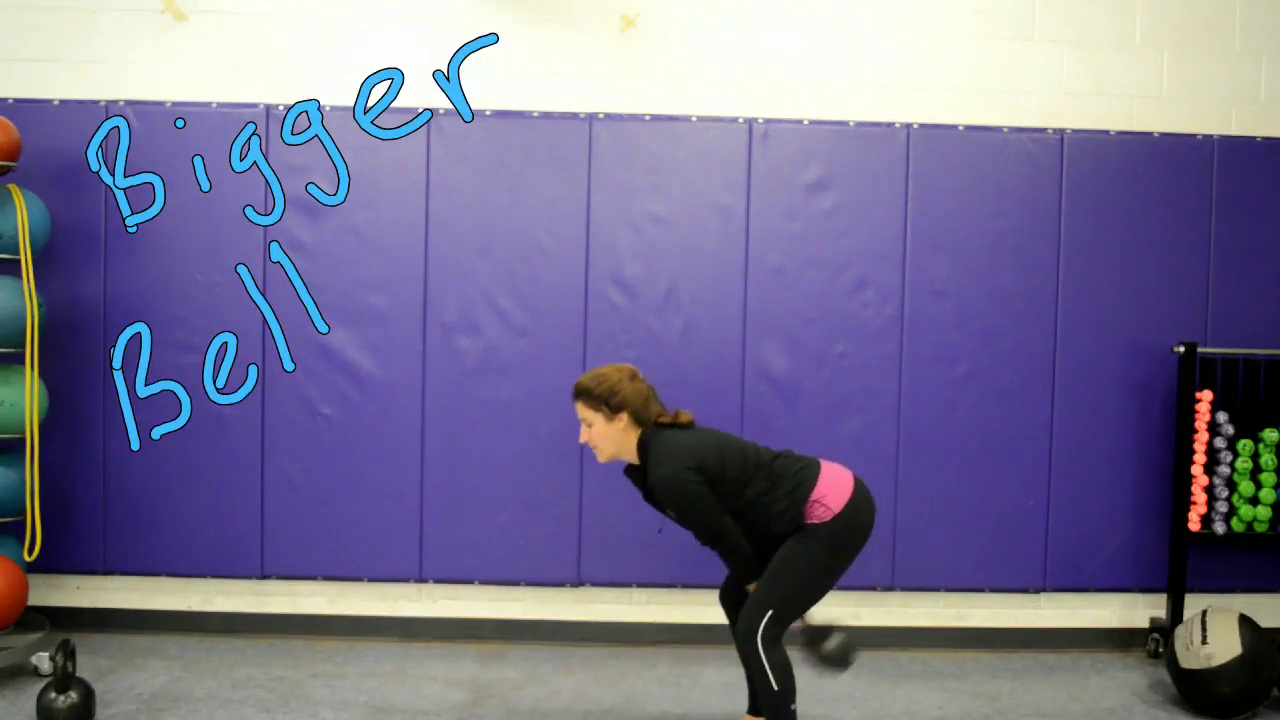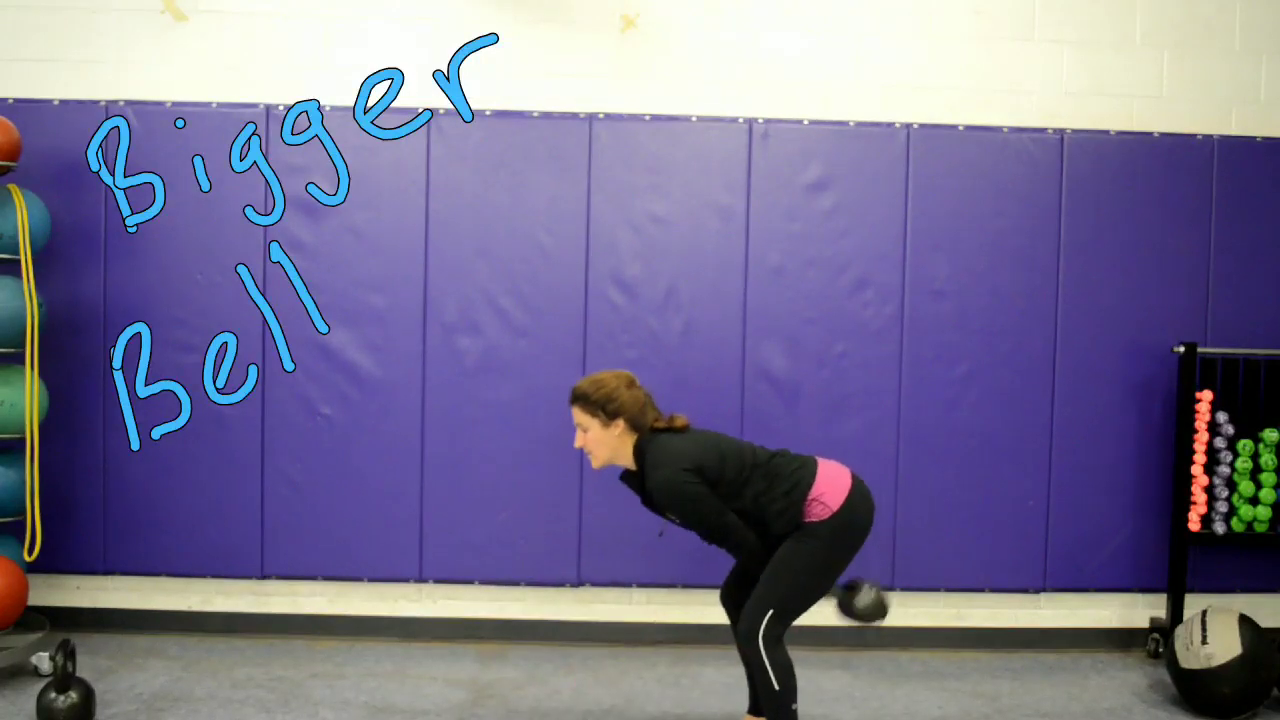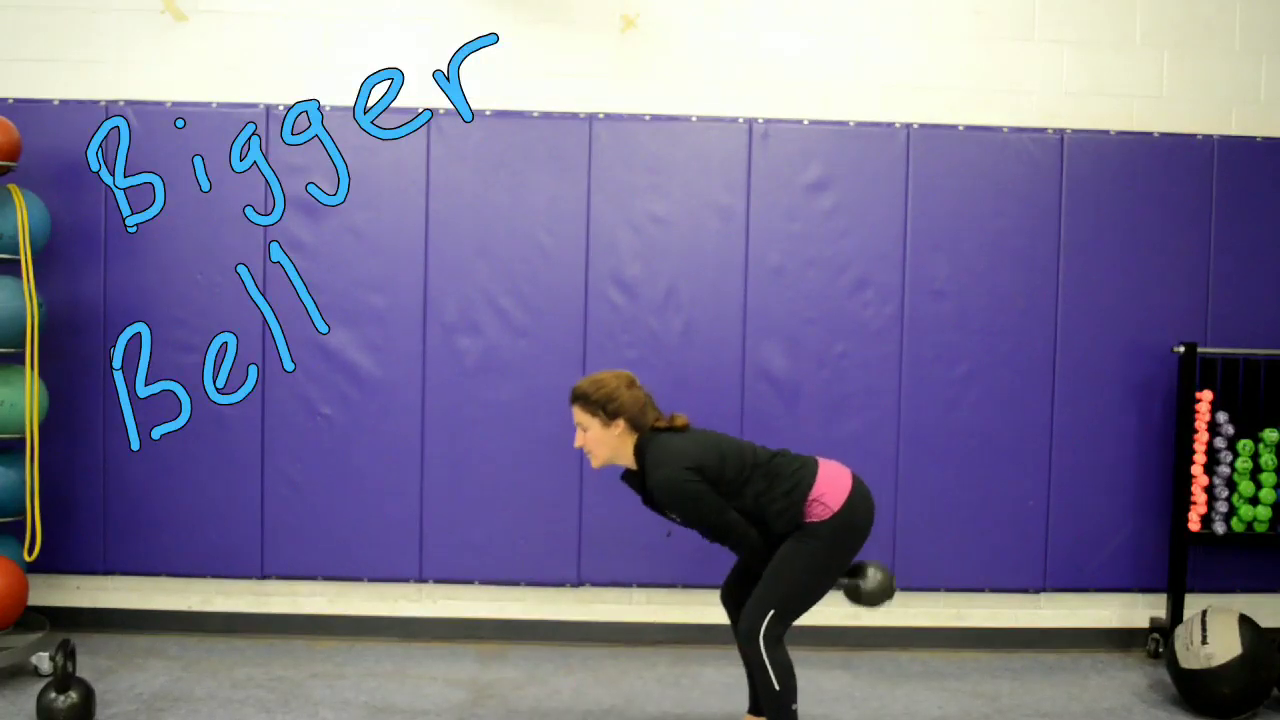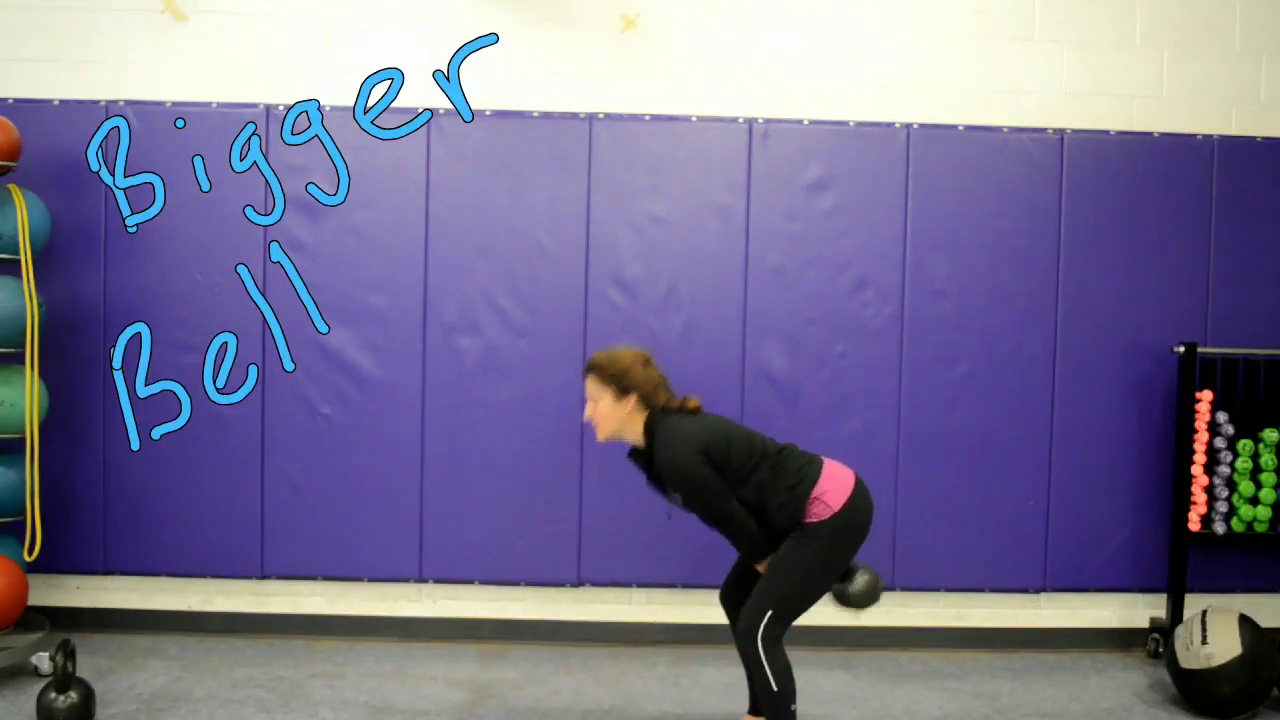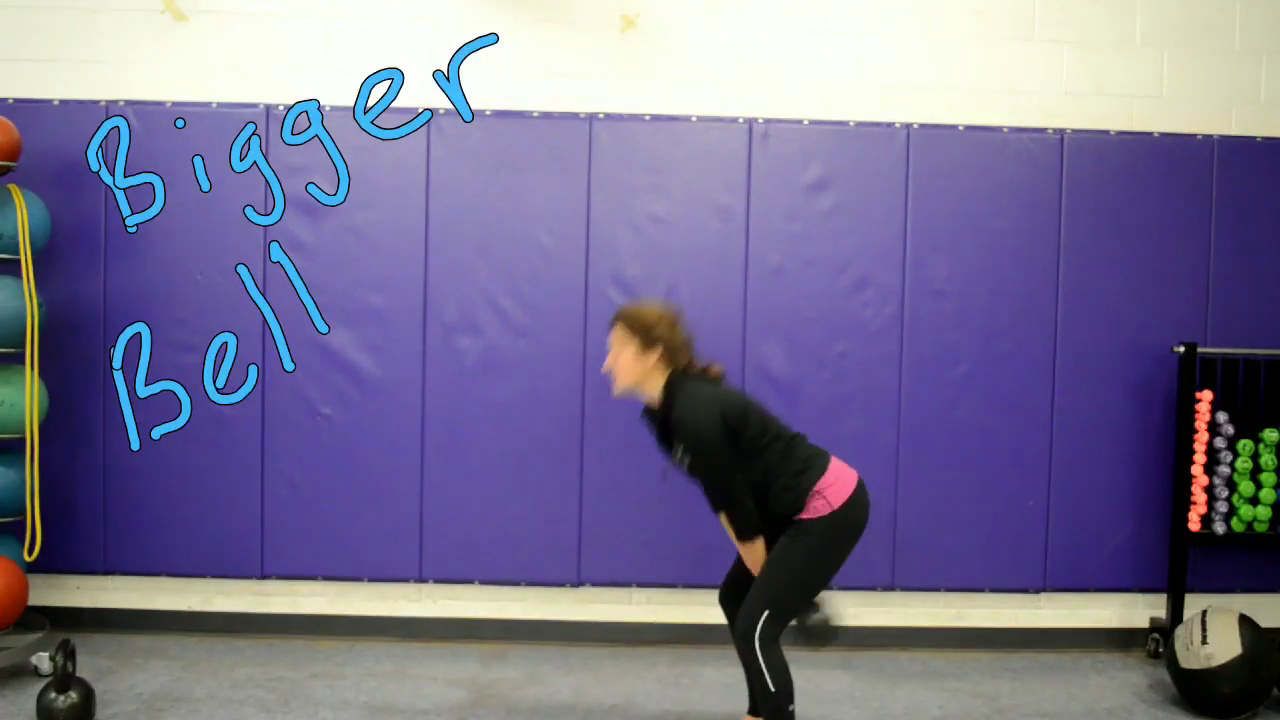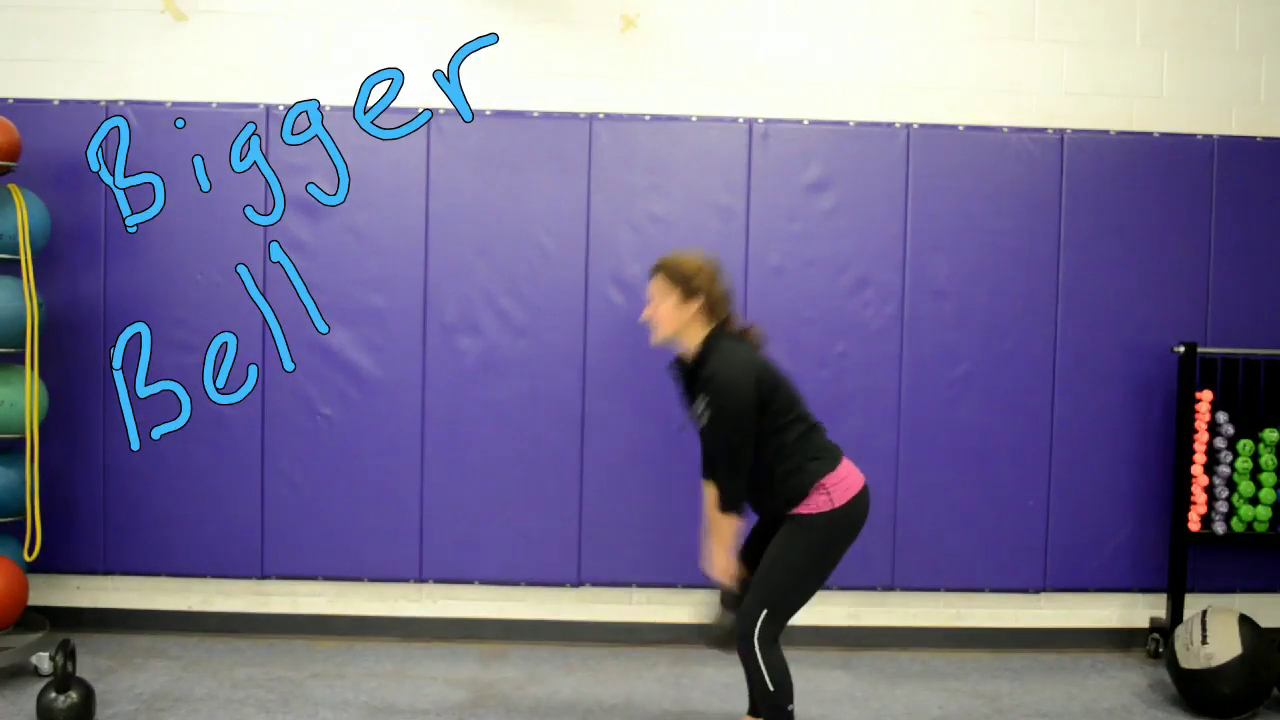
dt=0.1s
person 1, frame 1
left shoulder: (671, 470)
right shoulder: (657, 454)
left elbow: (730, 544)
right elbow: (724, 536)
left wrist: (763, 595)
right wrist: (761, 592)
left hip: (835, 512)
right hip: (814, 505)
left knee: (757, 627)
right knee: (738, 599)
person 1, frame 2
left shoulder: (669, 475)
right shoulder: (654, 459)
left elbow: (736, 537)
right elbow: (734, 529)
left wrist: (781, 584)
left hip: (835, 510)
right hip: (813, 503)
left knee: (757, 627)
right knee: (738, 598)
person 1, frame 3
left shoulder: (669, 473)
right shoulder: (653, 460)
left elbow: (738, 535)
right elbow: (736, 527)
left wrist: (784, 583)
left hip: (835, 511)
right hip: (815, 505)
left knee: (758, 628)
right knee: (738, 597)
person 1, frame 4
left shoulder: (677, 452)
right shoulder: (659, 445)
left elbow: (737, 524)
right elbow: (732, 515)
left wrist: (774, 577)
right wrist: (776, 582)
left hip: (832, 510)
right hip: (807, 506)
left knee: (759, 626)
right knee: (739, 600)
person 1, frame 5
left shoulder: (696, 414)
right shoulder: (671, 408)
left elbow: (734, 499)
right elbow: (725, 496)
left wrist: (763, 570)
right wrist: (761, 568)
left hip: (830, 508)
right hip: (806, 504)
left knee: (756, 628)
right knee: (735, 598)
person 1, frame 6
left shoulder: (729, 372)
right shoulder: (696, 365)
left elbow: (733, 471)
right elbow: (717, 465)
left wrist: (724, 555)
right wrist: (717, 546)
left hip: (826, 503)
right hip: (792, 500)
left knee: (755, 624)
right knee: (740, 603)
